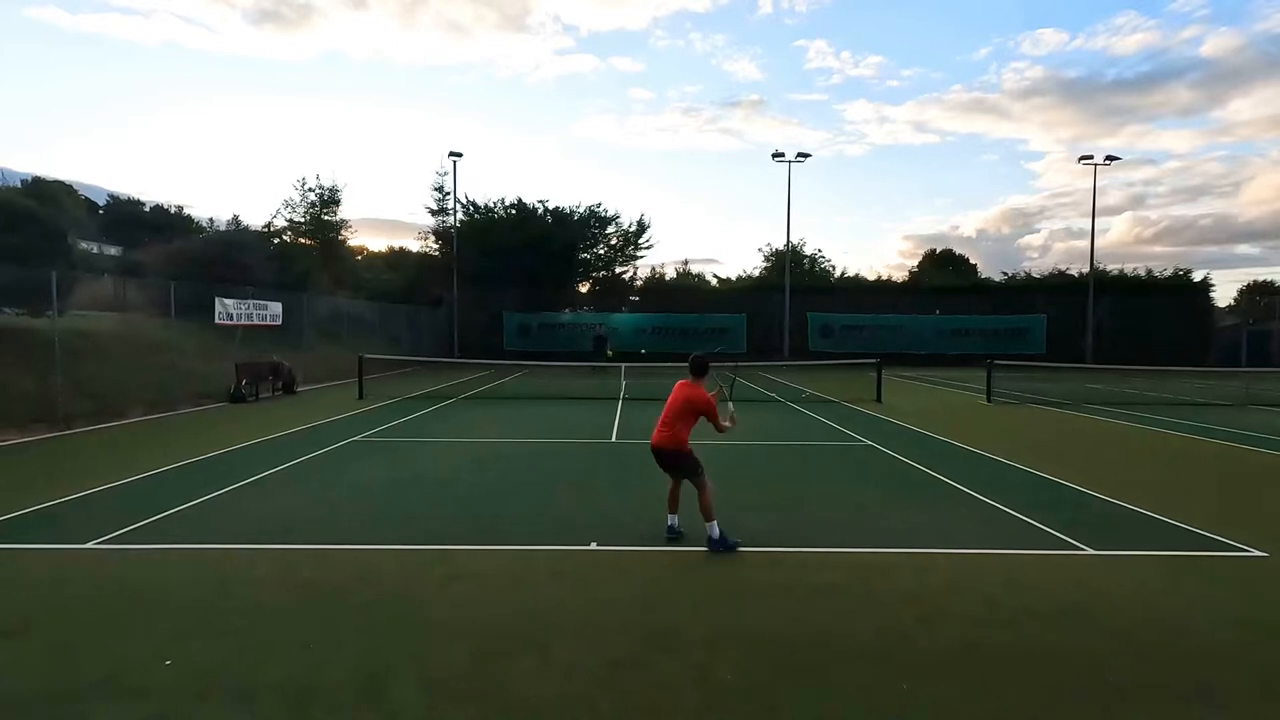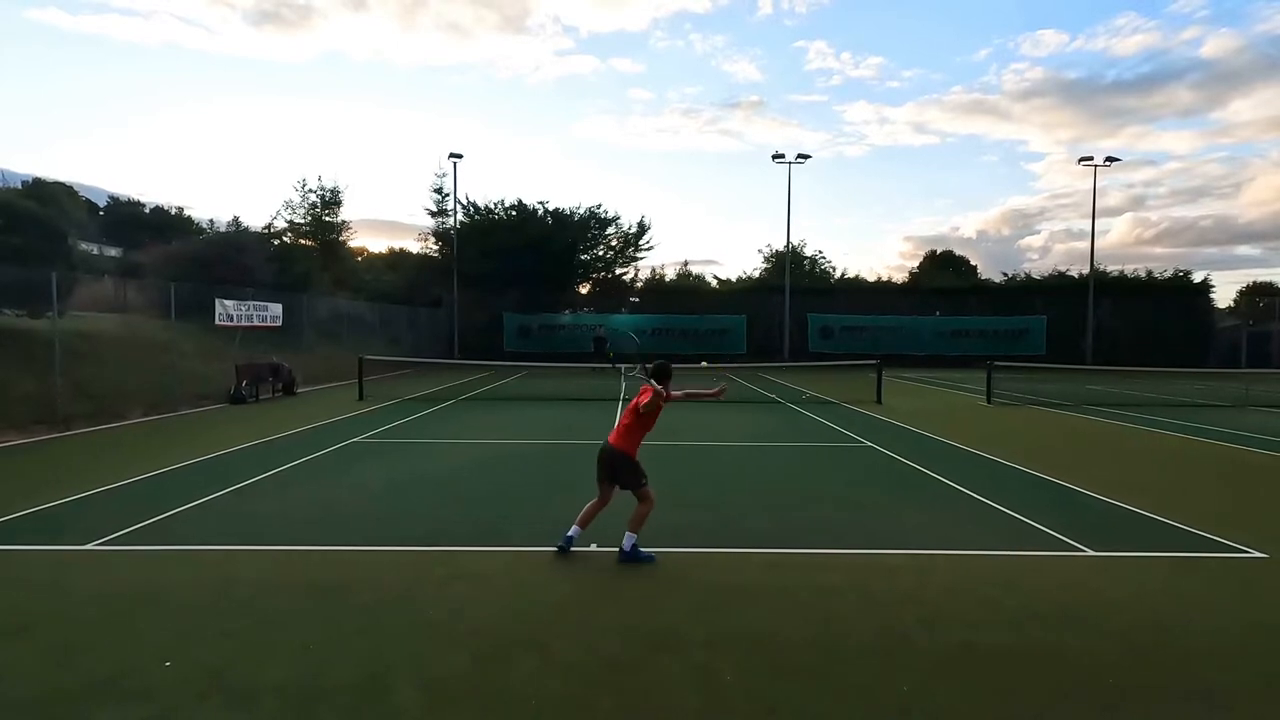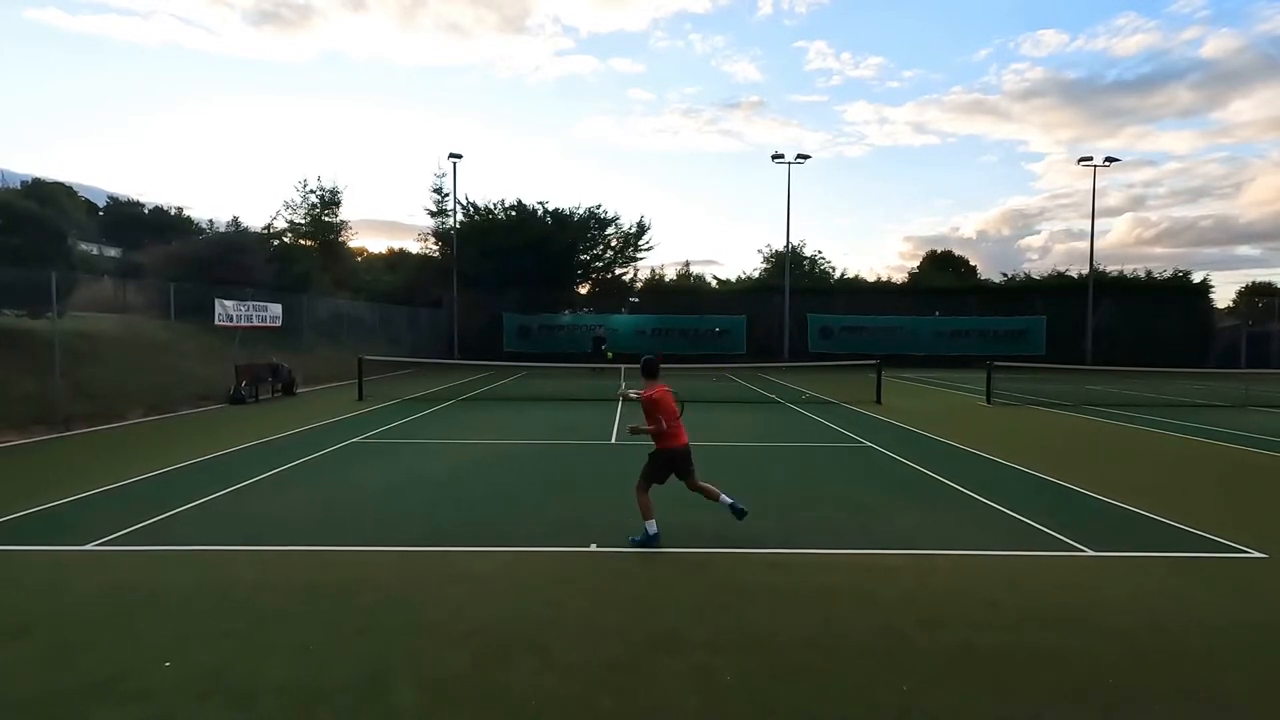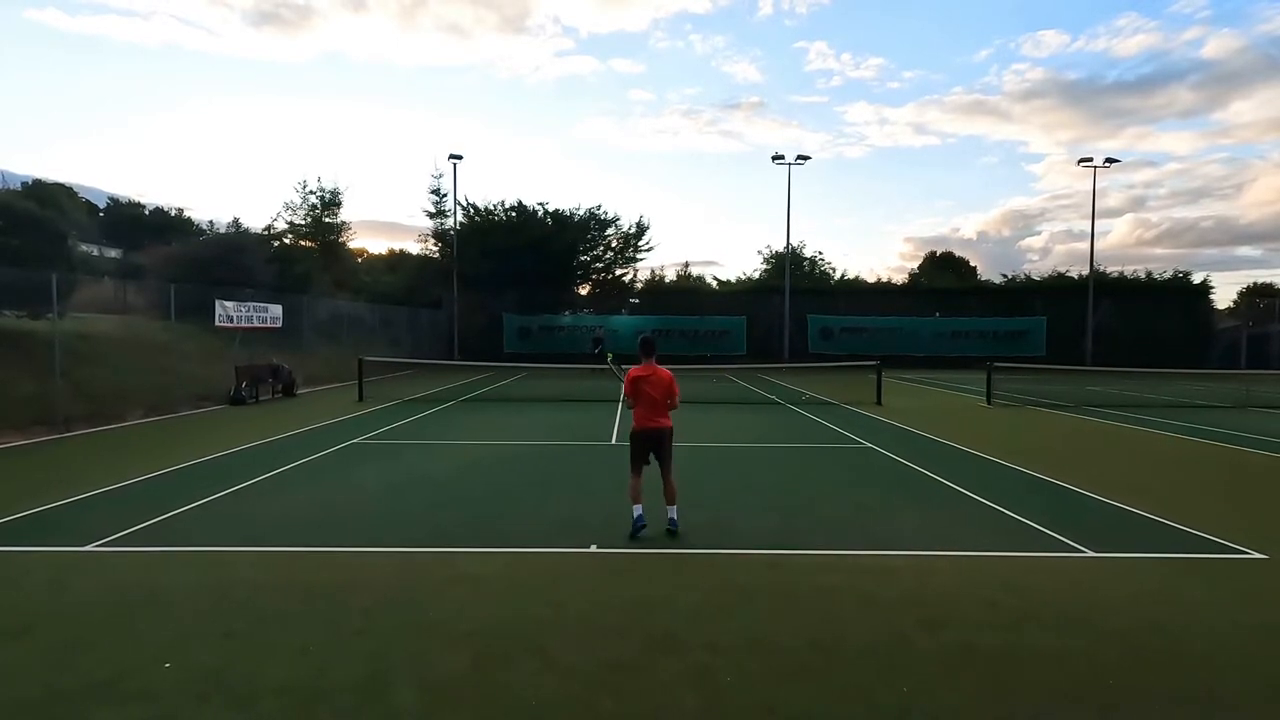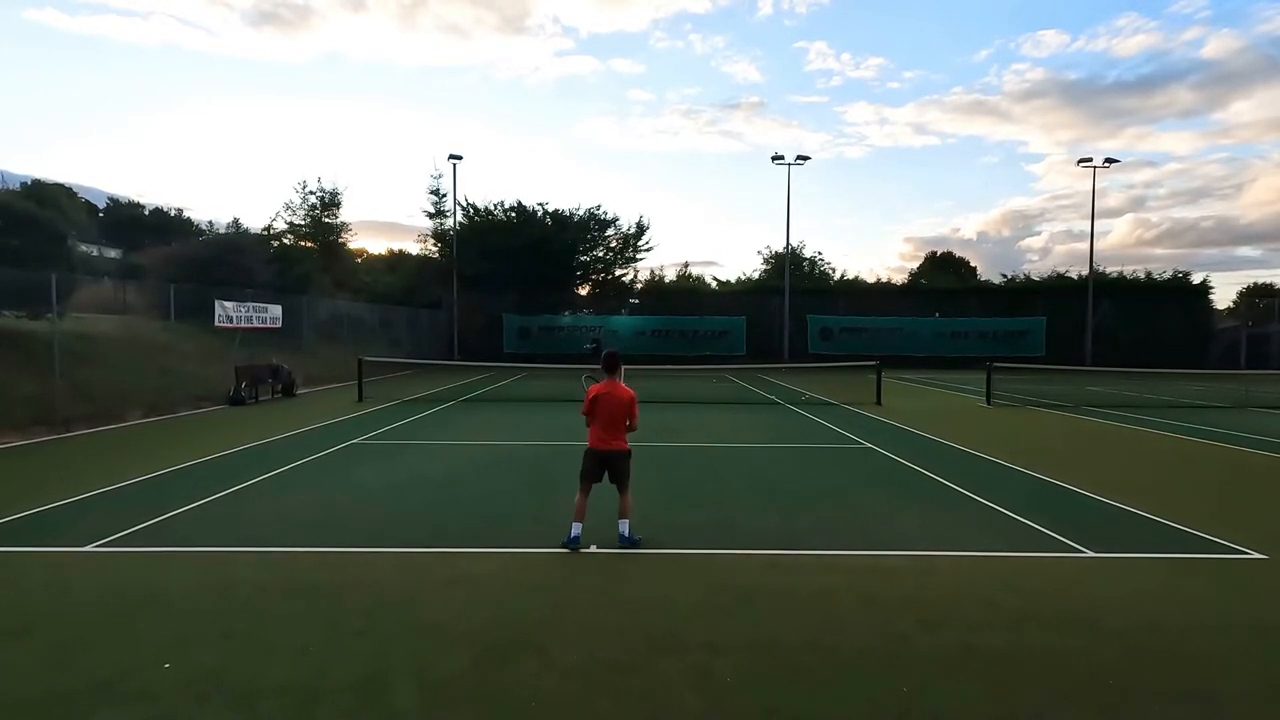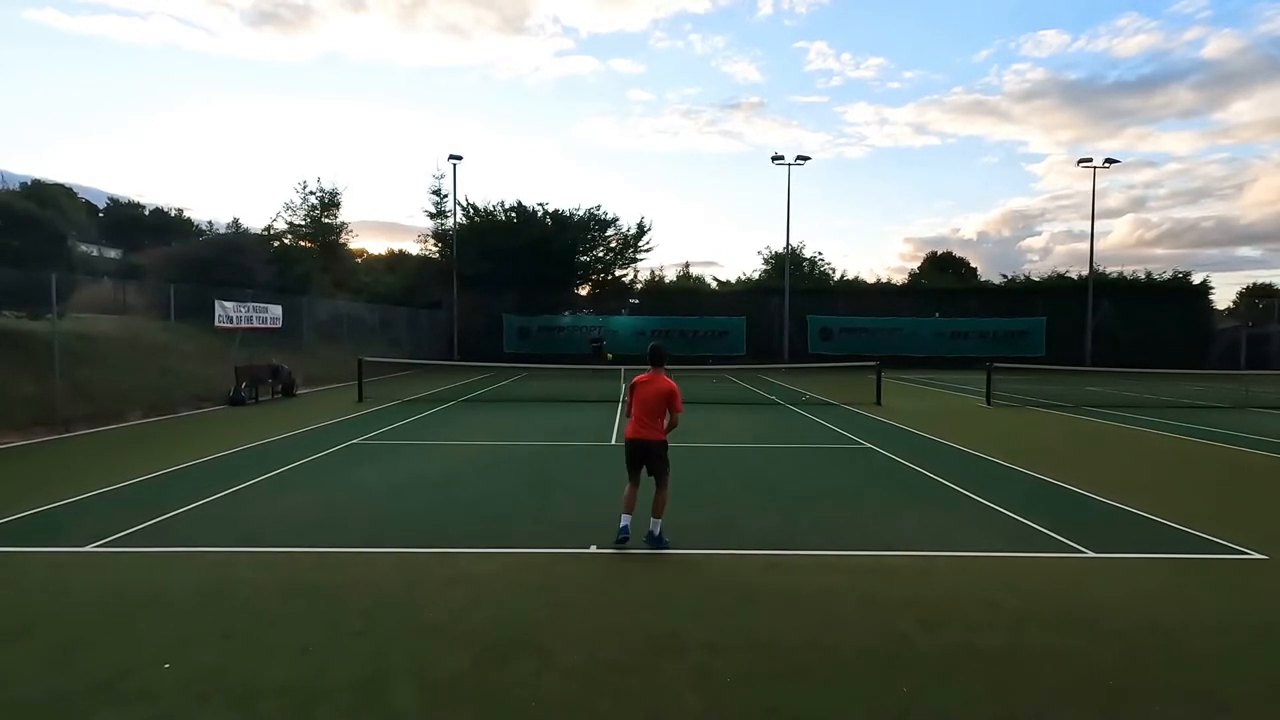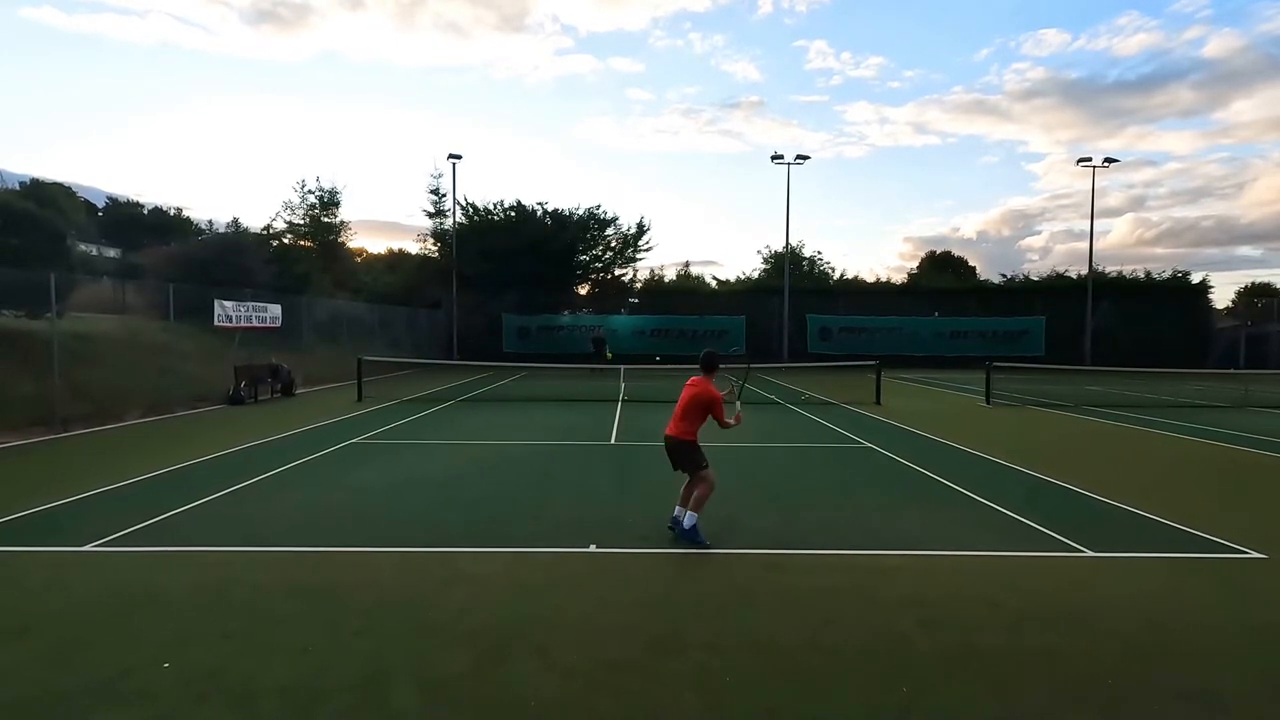
dt=0.7s
person 1, frame 1
left shoulder: (679, 385)
right shoulder: (706, 399)
right elbow: (721, 428)
right wrist: (731, 422)
left hip: (657, 443)
right hip: (677, 447)
left knee: (676, 480)
right knee: (704, 487)
left ankle: (672, 527)
right ankle: (715, 537)
person 1, frame 2
left shoulder: (649, 391)
right shoulder: (650, 396)
left elbow: (682, 394)
right elbow: (640, 408)
left wrist: (710, 393)
right wrist: (657, 397)
left hip: (609, 449)
right hip: (622, 454)
left knee: (602, 499)
right knee: (646, 500)
left ankle: (568, 538)
right ankle: (627, 549)
person 1, frame 3
left shoulder: (651, 398)
right shoulder: (664, 390)
left elbow: (661, 428)
left wrist: (640, 430)
right wrist: (630, 394)
left hip: (666, 450)
right hip: (682, 447)
left knee: (641, 489)
right knee: (694, 485)
left ankle: (651, 534)
right ankle: (732, 505)
person 1, frame 4
left shoulder: (633, 375)
right shoulder: (668, 375)
left elbow: (630, 404)
right elbow: (675, 403)
left hip: (641, 431)
right hip: (664, 429)
left knee: (636, 474)
right knee: (667, 475)
left ankle: (638, 516)
right ankle: (672, 519)
person 1, frame 5
left shoulder: (593, 392)
right shoulder: (629, 395)
left elbow: (588, 422)
right elbow: (633, 426)
left hip: (596, 449)
right hip: (620, 450)
left knee: (583, 492)
right knee: (624, 492)
left ankle: (575, 536)
right ankle: (624, 534)
person 1, frame 6
left shoulder: (637, 381)
right shoulder: (671, 387)
left elbow: (629, 412)
right elbow: (674, 422)
left hip: (632, 439)
right hip: (655, 441)
left knee: (633, 482)
right knee: (662, 485)
left ankle: (624, 528)
right ankle: (654, 533)
person 1, frame 7
left shoulder: (691, 382)
right shoulder: (712, 394)
right elbow: (723, 424)
left wrist: (722, 396)
right wrist: (735, 421)
left hip: (671, 437)
right hip: (683, 440)
left knee: (695, 478)
right knee: (707, 481)
left ankle: (678, 519)
right ankle: (688, 526)
